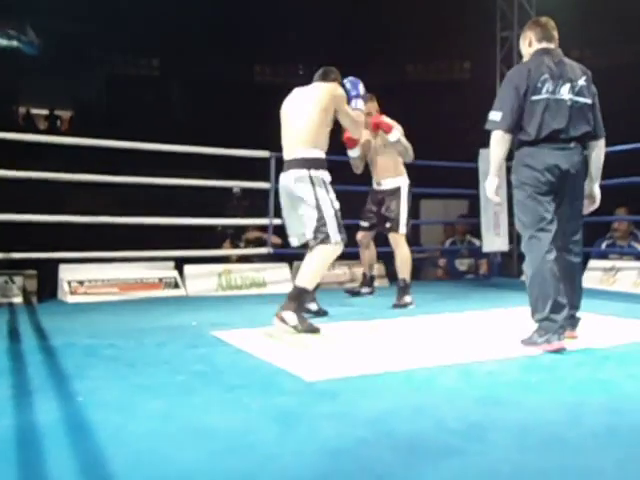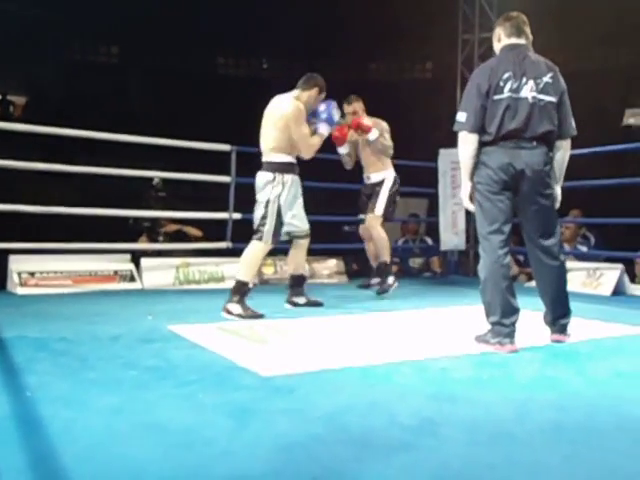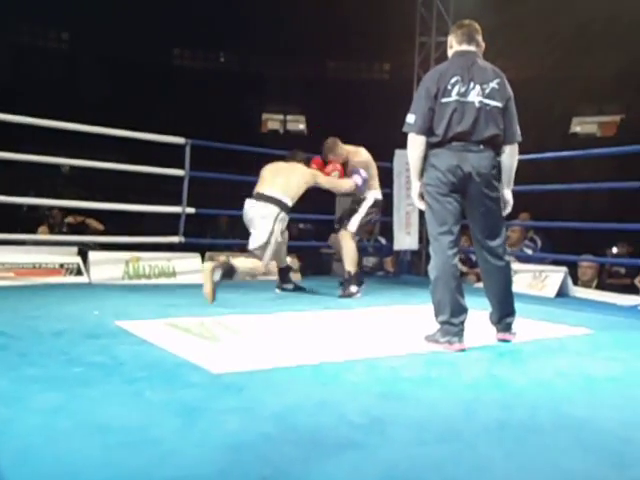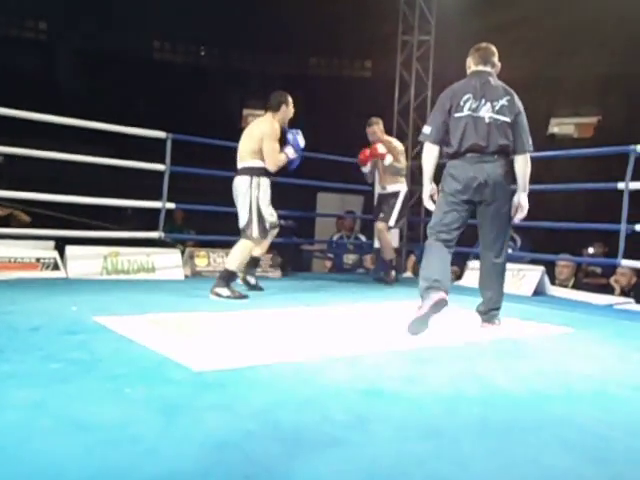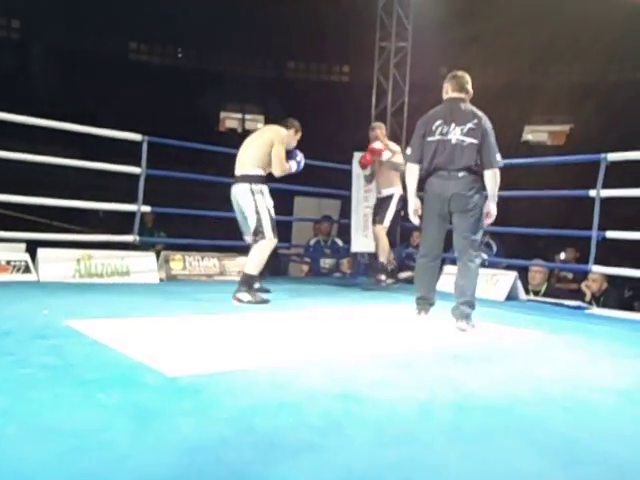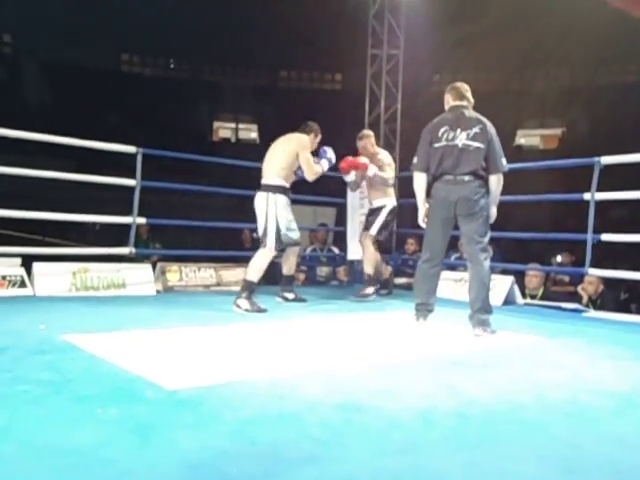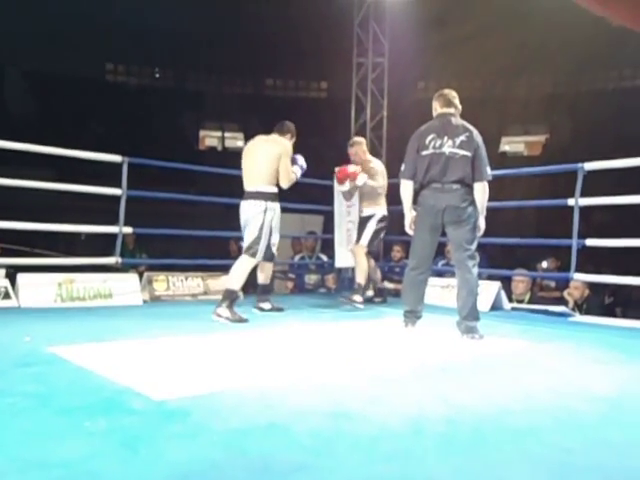
dt=0.7s
person 1, frame 1
left shoulder: (522, 73)
right shoulder: (582, 75)
left elbow: (502, 130)
right elbow: (597, 139)
left wrist: (493, 173)
right wrist: (593, 182)
left hip: (535, 161)
right hip: (573, 162)
left knee: (538, 242)
right knee: (570, 243)
left ankle: (551, 326)
right ankle: (568, 320)
person 1, frame 2
left shoulder: (487, 71)
right shoulder: (551, 72)
left elbow: (468, 132)
right elbow: (564, 137)
left wrist: (466, 178)
right wrist: (556, 181)
left hip: (495, 160)
right hip: (537, 161)
left knee: (494, 245)
right knee: (546, 244)
left ankle: (502, 331)
right ankle: (559, 324)
person 1, frame 3
left shoulder: (437, 75)
right shoulder: (498, 79)
left elbow: (417, 133)
right elbow: (510, 142)
left wrist: (415, 178)
right wrist: (507, 186)
left hip: (444, 161)
right hip: (484, 163)
left knee: (444, 246)
right knee: (492, 245)
left ankle: (450, 330)
right ankle: (504, 324)
person 1, frame 4
left shoulder: (453, 92)
right shoulder: (510, 97)
left elbow: (432, 142)
right elbow: (522, 152)
left wrist: (427, 182)
right wrist: (522, 193)
left hip: (460, 171)
right hip: (496, 174)
left knee: (439, 237)
right knee: (493, 248)
left ankle: (434, 291)
right ankle: (490, 313)
person 1, frame 5
left shoulder: (429, 119)
right shoulder: (479, 119)
left elbow: (413, 163)
right elbow: (491, 167)
left wrist: (411, 198)
right wrist: (492, 200)
left hip: (436, 186)
right hip: (467, 188)
left knee: (429, 249)
right knee: (468, 252)
left ankle: (423, 305)
right ankle: (462, 312)
person 1, frame 6
left shoulder: (434, 126)
right shoulder: (484, 126)
left elbow: (420, 170)
right elbow: (496, 172)
left wrist: (421, 203)
right wrist: (493, 203)
left hip: (441, 192)
right hip: (473, 192)
left knee: (431, 254)
right knee: (478, 256)
left ankle: (422, 312)
right ankle: (480, 320)
person 1, frame 7
left shoulder: (422, 133)
right shoulder: (471, 134)
left elbow: (407, 178)
right elbow: (480, 181)
left wrist: (408, 210)
right wrist: (481, 214)
left hip: (429, 200)
right hip: (460, 201)
left knee: (418, 261)
right knee: (466, 263)
left ankle: (410, 318)
right ankle: (468, 325)
person 2, frame 1
left shoulder: (291, 97)
right shoulder: (333, 90)
right elbow: (358, 131)
right wrist: (357, 100)
left hip: (288, 174)
right hip: (310, 172)
left knee: (317, 241)
right knee: (332, 242)
left ankle: (305, 299)
right ankle: (291, 307)
person 2, frame 2
left shoulder: (280, 101)
right shoulder: (295, 106)
right elbow: (306, 151)
left wrist: (315, 124)
right wrist: (325, 126)
left hip: (283, 177)
right hip: (279, 176)
left knee: (301, 235)
right knee: (264, 239)
left ankle: (297, 294)
right ankle: (234, 300)
person 2, frame 3
left shoulder: (270, 166)
right shoulder: (307, 172)
right elbow: (341, 186)
right wrist: (357, 179)
left hip: (252, 206)
right hip: (270, 212)
left knee: (281, 237)
right knee: (259, 262)
left ankle: (285, 281)
right ankle: (215, 269)
person 2, frame 4
left shoulder: (261, 122)
right shoulder: (271, 125)
right elbow: (272, 164)
left wrist: (282, 148)
right wrist: (291, 150)
left hip: (250, 180)
right hip: (253, 181)
left knee: (272, 226)
right knee: (252, 236)
left ankle: (248, 271)
right ankle: (221, 284)
person 2, frame 5
left shoulder: (266, 132)
right shoulder: (281, 133)
right elbow: (278, 170)
left wrist: (284, 159)
right wrist: (292, 165)
left hip: (241, 187)
right hip: (252, 187)
left knee: (260, 237)
right knee: (269, 238)
left ankle: (251, 282)
right ankle: (243, 290)
person 2, frame 6
left shoulder: (289, 141)
right shoulder: (301, 140)
right elbow: (311, 175)
left wrist: (306, 167)
right wrist: (325, 163)
left hip: (280, 198)
right hip: (272, 196)
left knee: (293, 242)
right knee: (269, 248)
left ankle: (286, 290)
right ankle: (243, 298)
person 2, frame 7
left shoulder: (253, 143)
right shoulder: (283, 145)
right elbow: (285, 182)
right wrist: (297, 169)
left hip: (250, 201)
right hip: (265, 203)
left knee: (268, 252)
right knee: (251, 255)
left ankle: (263, 300)
right ankle: (224, 306)
person 3, frame 1
left shoulder: (392, 127)
right shoulder: (363, 135)
left elbow: (408, 156)
right elbow: (358, 169)
left wrist: (390, 131)
right wrist: (351, 145)
left hip: (397, 187)
right hip: (378, 189)
left knee: (397, 238)
right knee: (363, 237)
left ankle: (404, 293)
right ankle: (367, 284)
person 3, frame 2
left shoulder: (379, 125)
right shoulder: (351, 132)
left elbow: (388, 151)
right elbow: (348, 164)
left wrist: (369, 130)
right wrist: (340, 144)
left hip: (385, 180)
right hip: (368, 183)
left knee: (373, 224)
right knee: (364, 231)
left ankle: (388, 275)
right ankle: (377, 274)
person 3, frame 3
left shoulder: (358, 158)
right shoulder: (344, 158)
left hip: (370, 199)
right hip: (359, 199)
left knee: (344, 235)
right knee: (338, 239)
left ankle: (352, 284)
right ankle: (353, 278)
person 3, frame 4
left shoulder: (395, 146)
right shoulder: (371, 149)
left elbow: (402, 171)
right elbow: (370, 178)
left wrist: (386, 158)
right wrist: (364, 164)
left hip: (397, 192)
right hip: (383, 193)
left knee: (381, 227)
right knee: (380, 231)
left ankle: (389, 267)
right ankle: (388, 269)
person 3, frame 5
left shoulder: (393, 148)
right shoulder: (373, 153)
left elbow: (401, 166)
right elbow: (368, 180)
left wrist: (384, 154)
right wrist: (366, 167)
left hip: (393, 195)
right hip: (380, 197)
left knee: (379, 229)
right knee: (382, 235)
left ankle: (382, 271)
right ankle: (391, 272)
person 3, frame 6
left shoulder: (384, 158)
right shoulder: (365, 161)
left elbow: (390, 182)
right elbow: (354, 187)
left wrist: (370, 168)
right wrist: (347, 173)
left hip: (386, 206)
right hip: (374, 207)
left knee: (365, 238)
right knee: (369, 244)
left ankle: (369, 284)
right ankle: (385, 284)
person 3, frame 7
left shoulder: (376, 166)
right shoulder: (357, 168)
left elbow: (379, 190)
right elbow: (348, 196)
left wrist: (359, 177)
right wrist: (342, 182)
left hip: (377, 215)
right hip: (365, 215)
left knee: (359, 250)
right knee: (367, 255)
left ankle: (358, 294)
right ankle: (379, 293)
